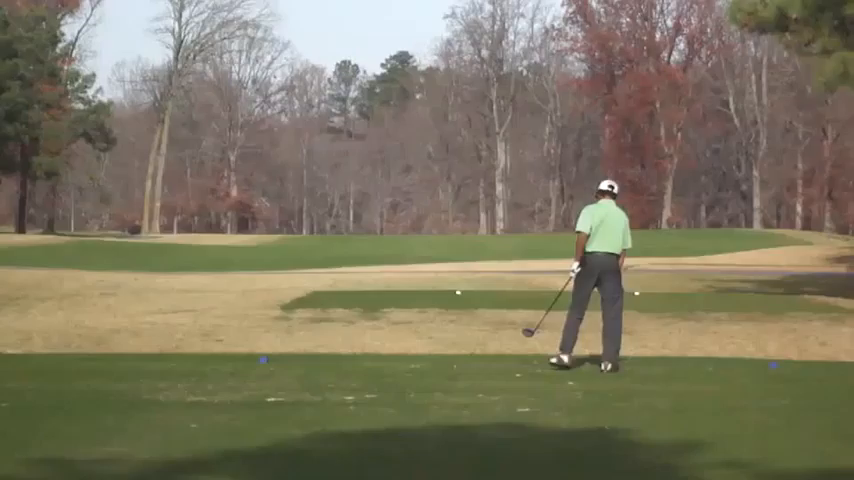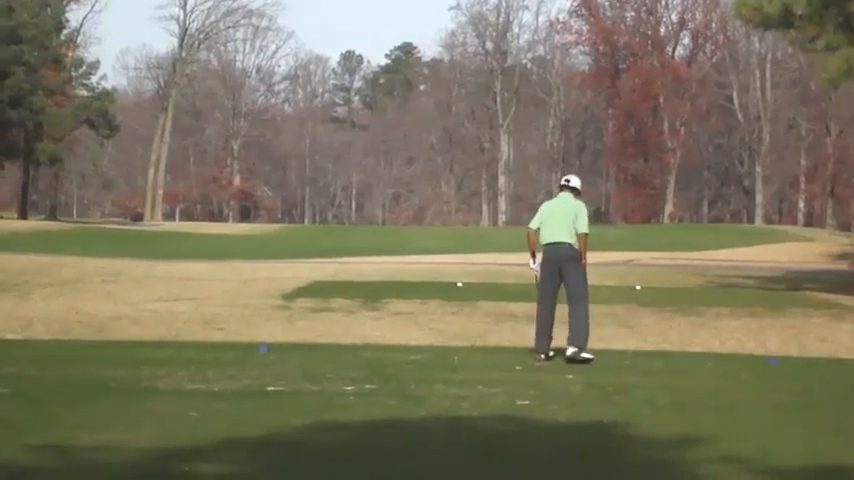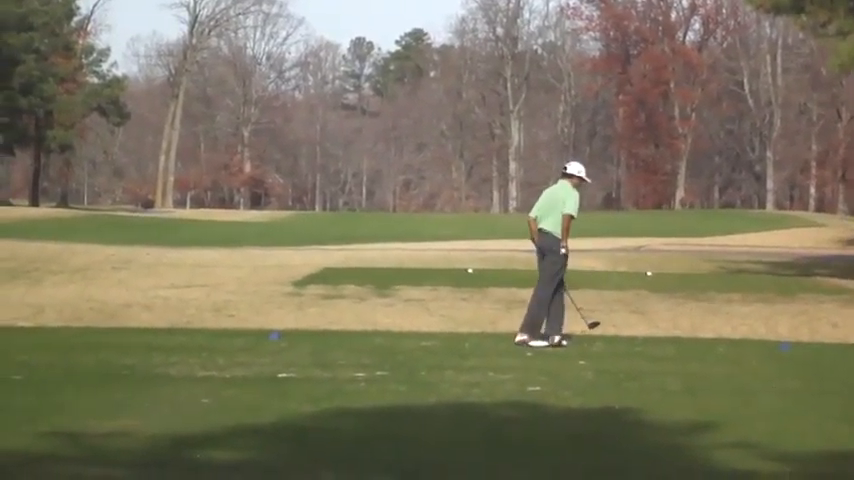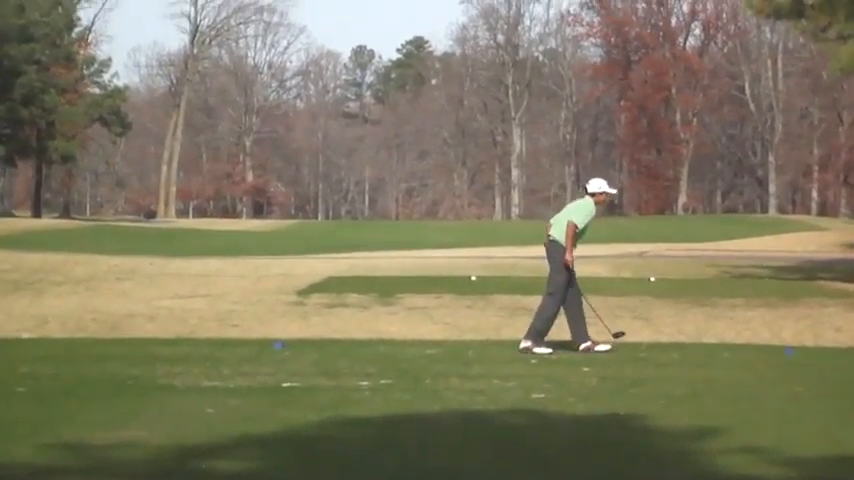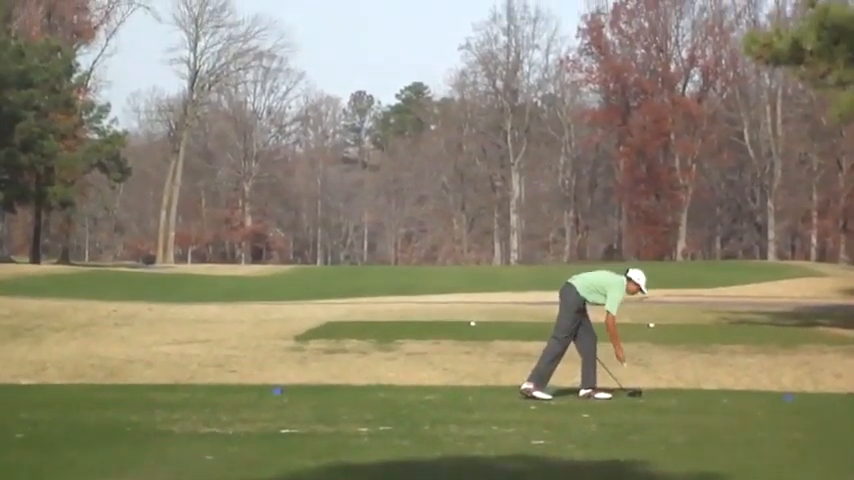
dt=0.5s
person 1, frame 1
left shoulder: (591, 210)
right shoulder: (622, 216)
left elbow: (582, 234)
right elbow: (624, 249)
left wrist: (577, 259)
right wrist: (618, 271)
left hip: (590, 260)
right hip: (611, 263)
left knee: (577, 308)
right knee: (613, 313)
left ankle: (565, 353)
right ankle: (610, 360)
person 1, frame 2
left shoulder: (547, 205)
right shoulder: (578, 205)
left elbow: (532, 231)
right elbow: (582, 234)
left wrist: (533, 256)
right wrist: (583, 258)
left hip: (549, 252)
right hip: (570, 253)
left knee: (546, 302)
right knee: (578, 301)
left ankle: (542, 349)
right ankle: (575, 346)
person 1, frame 3
left shoulder: (549, 191)
right shoulder: (572, 193)
left elbow: (531, 218)
right elbow: (567, 216)
right wrist: (565, 240)
left hip: (542, 239)
right hip: (555, 242)
left knee: (556, 287)
right knee: (545, 288)
left ankle: (554, 334)
right ankle: (526, 333)
person 1, frame 4
left shoulder: (579, 203)
right shoulder: (589, 207)
left elbow: (552, 223)
right elbow: (571, 224)
right wrist: (569, 252)
left hip: (554, 246)
right hip: (561, 250)
left knee: (572, 296)
right knee: (554, 297)
left ankle: (584, 342)
right ankle: (531, 340)
person 1, frame 5
left shoulder: (616, 281)
right shoulder: (619, 288)
right elbow: (610, 320)
right wrist: (618, 348)
left hip: (573, 294)
right hip: (573, 296)
left knee: (588, 340)
right knee: (560, 340)
left ankle: (588, 387)
right ankle: (531, 384)
